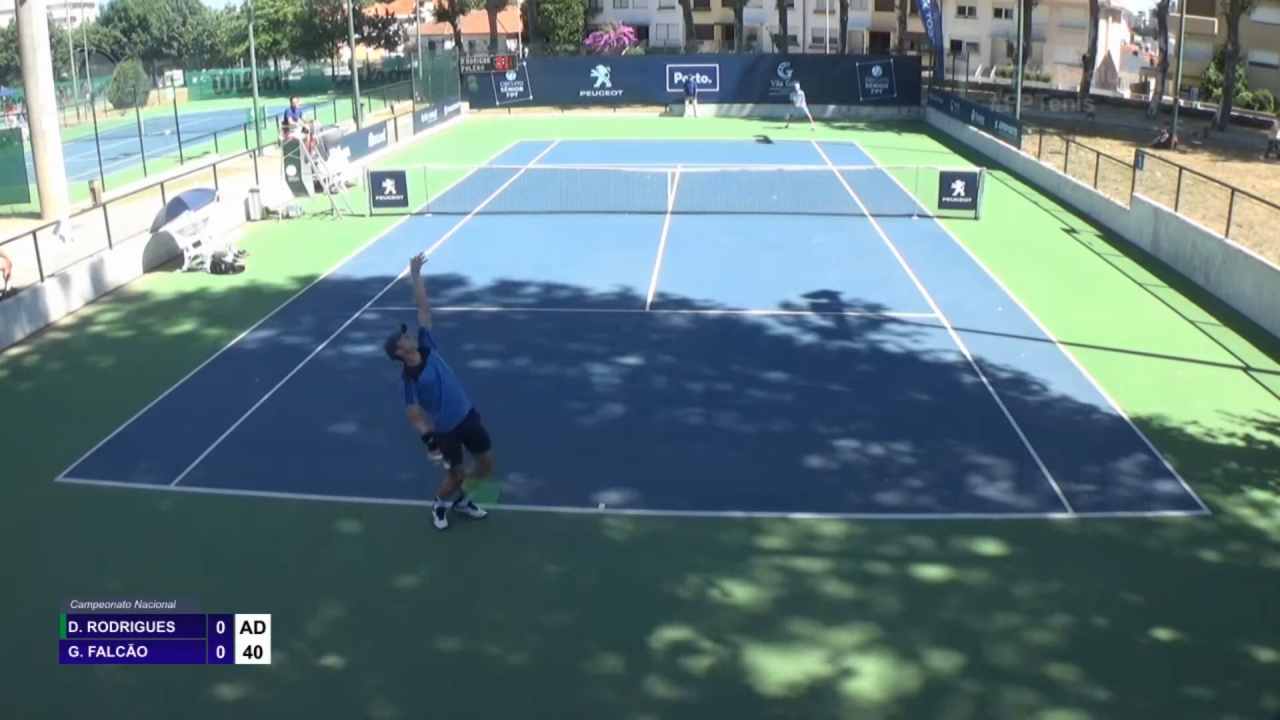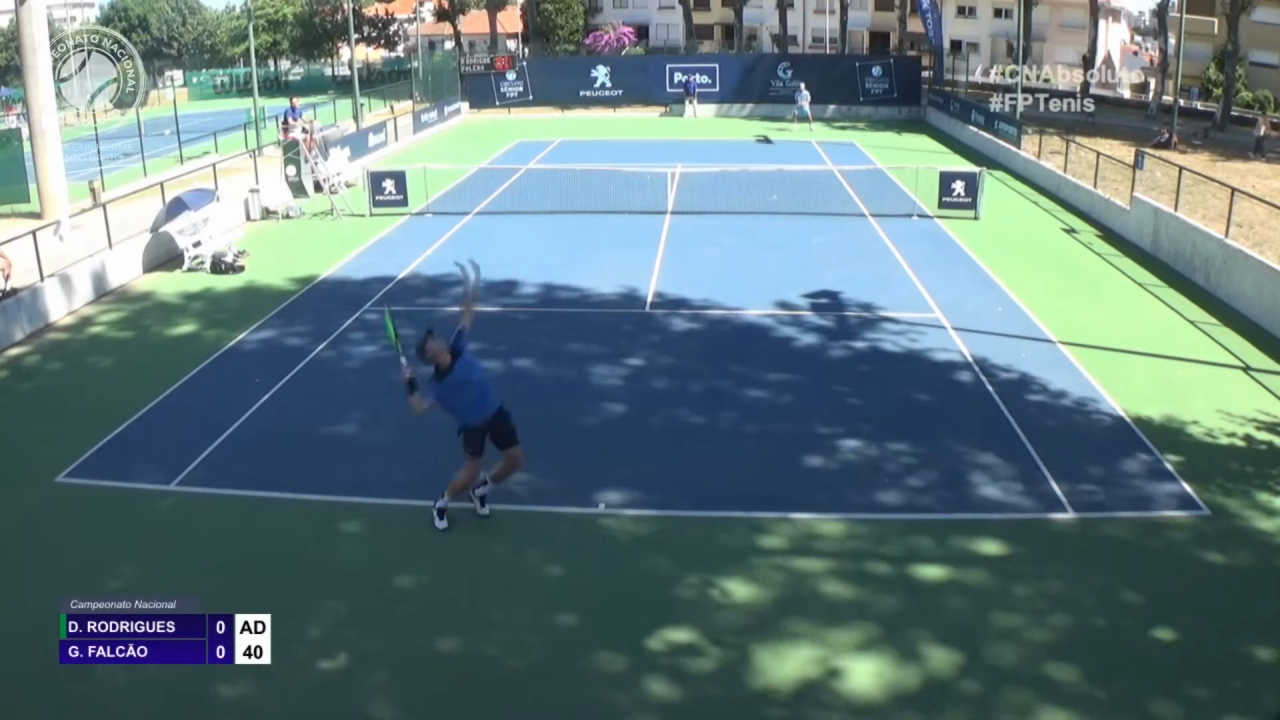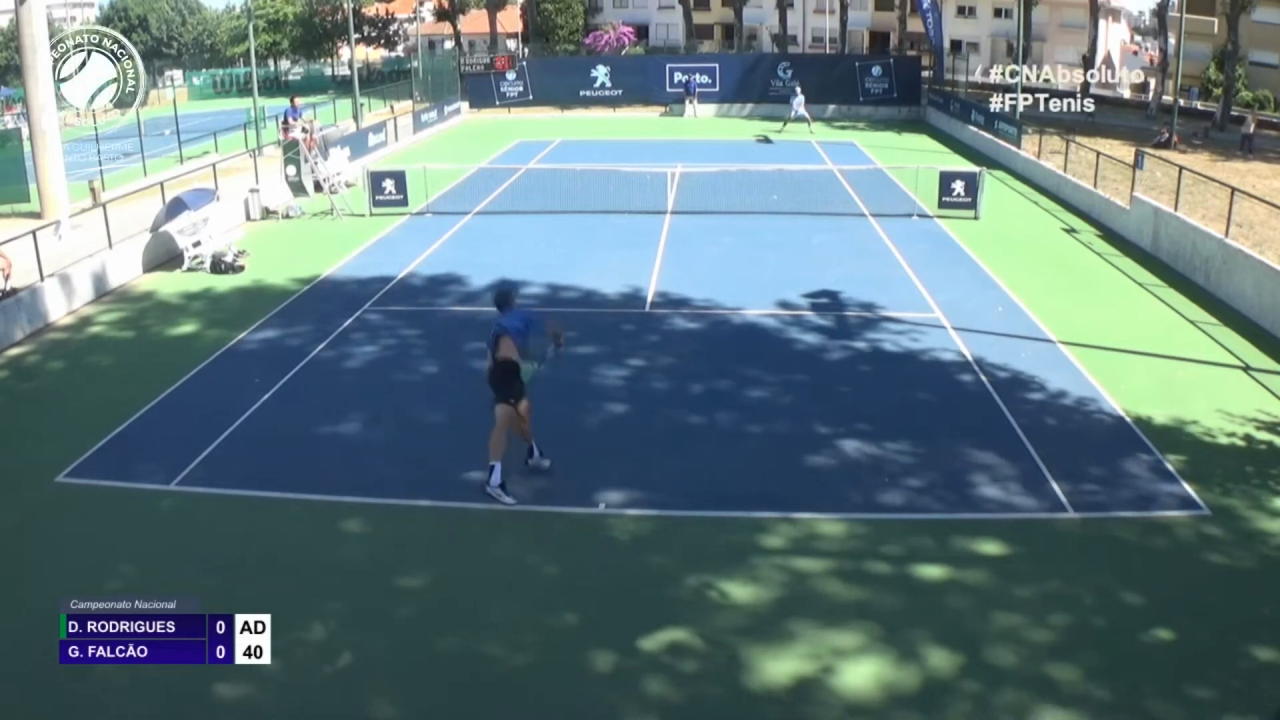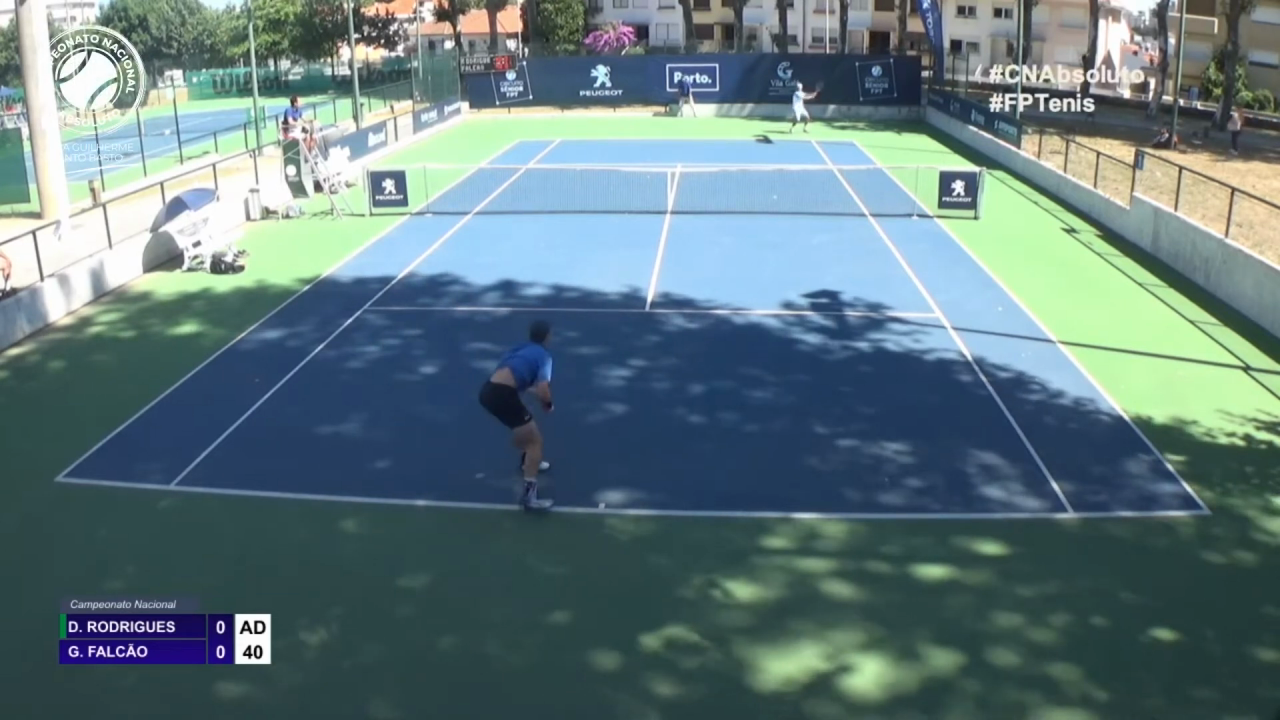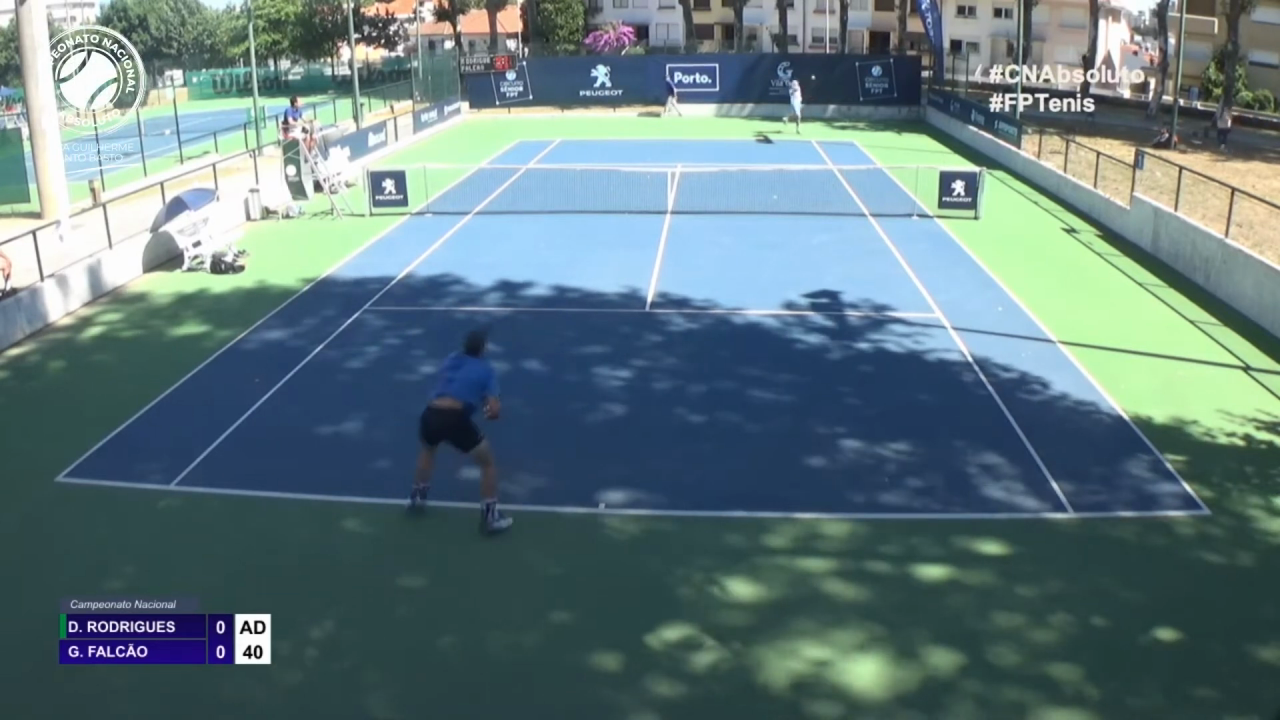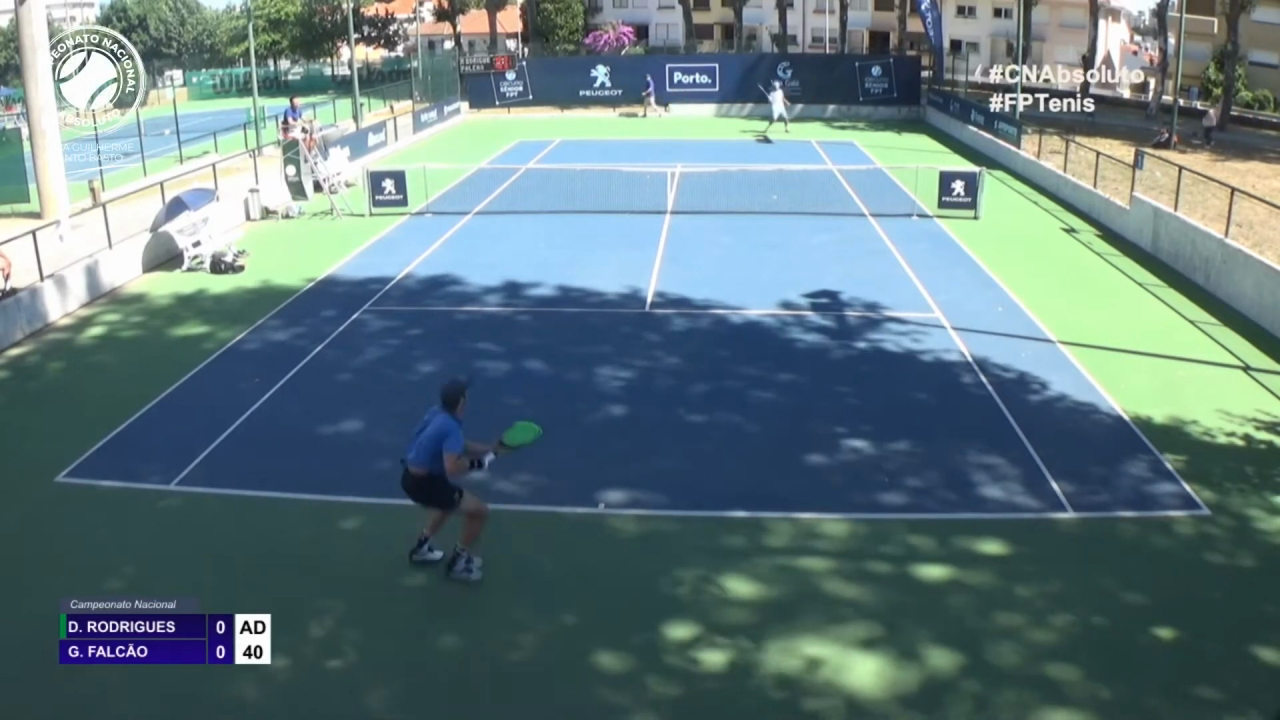
dt=0.5s
person 1, frame 1
left shoulder: (426, 347)
right shoulder: (409, 379)
left elbow: (424, 308)
right elbow: (414, 416)
left wrist: (416, 274)
right wrist: (431, 445)
left hip: (467, 415)
right hip: (444, 430)
left knee: (486, 463)
right knee: (456, 476)
left ankle: (462, 500)
right ankle: (440, 505)
person 1, frame 2
left shoulder: (458, 349)
right shoulder: (435, 383)
left elbow: (467, 316)
right elbow: (418, 408)
left wrist: (468, 288)
right wrist: (410, 382)
left hip: (496, 412)
right hip: (472, 424)
left knee: (515, 460)
right knee: (469, 475)
left ankle: (481, 490)
right ankle: (442, 504)
person 1, frame 3
left shoulder: (498, 325)
right shoulder: (523, 315)
left elbow: (491, 359)
right elbow: (552, 331)
right wrist: (557, 341)
left hip: (499, 371)
right hip: (506, 374)
left knee: (524, 412)
right knee: (502, 425)
left ankle: (534, 454)
right ankle: (494, 482)
person 1, frame 4
left shoulder: (520, 349)
right shoulder: (543, 356)
right elbow: (543, 392)
left wrist: (531, 387)
right wrist: (549, 404)
left hip: (488, 390)
right hip: (502, 395)
left knee: (526, 421)
right knee: (535, 442)
left ankle: (527, 462)
right ankle: (529, 496)
person 1, frame 5
left shoulder: (452, 360)
right shoulder: (486, 370)
right elbow: (495, 410)
right wrist: (490, 411)
left hip: (431, 415)
right hip: (457, 421)
left knee: (428, 450)
right knee: (487, 462)
left ankle: (417, 494)
right ankle: (489, 516)
person 1, frame 6
left shoulder: (436, 413)
right shoulder: (450, 427)
right elbow: (452, 468)
left wrist: (488, 450)
right wrist: (479, 462)
left hip: (411, 479)
right hip: (426, 482)
left knee: (447, 504)
right knee: (479, 511)
left ankle: (421, 548)
right ankle: (459, 561)
